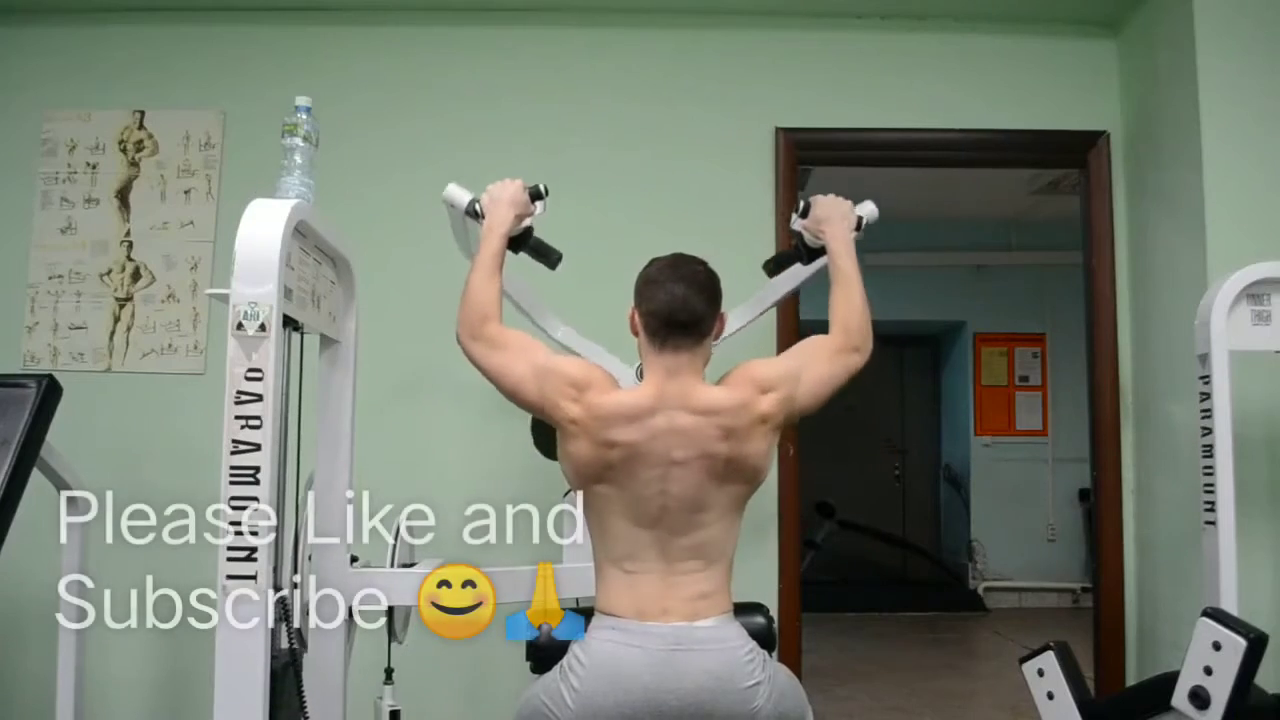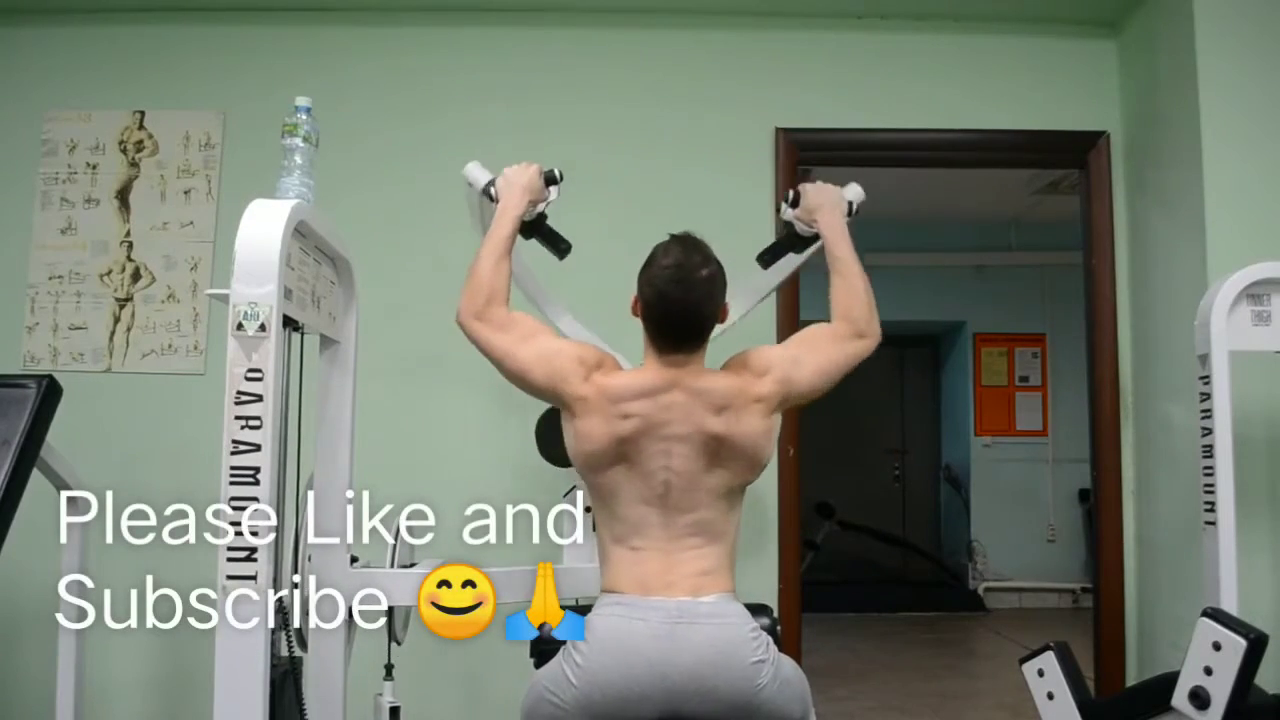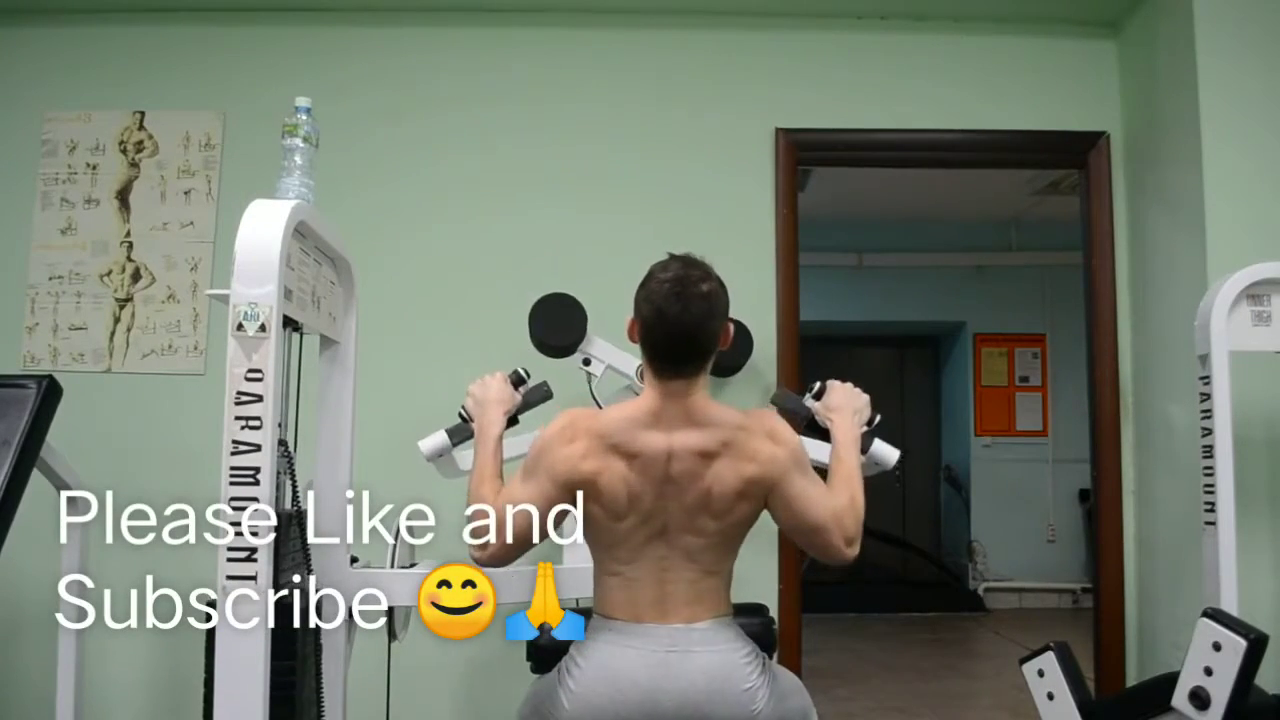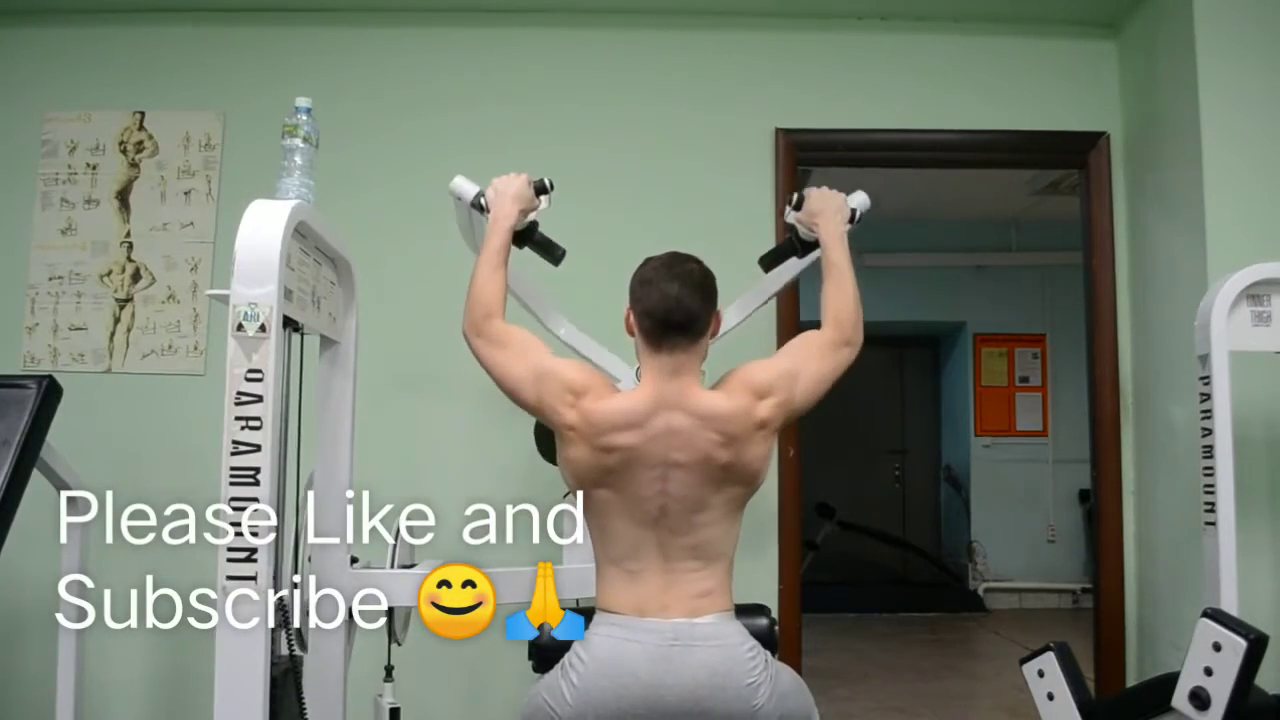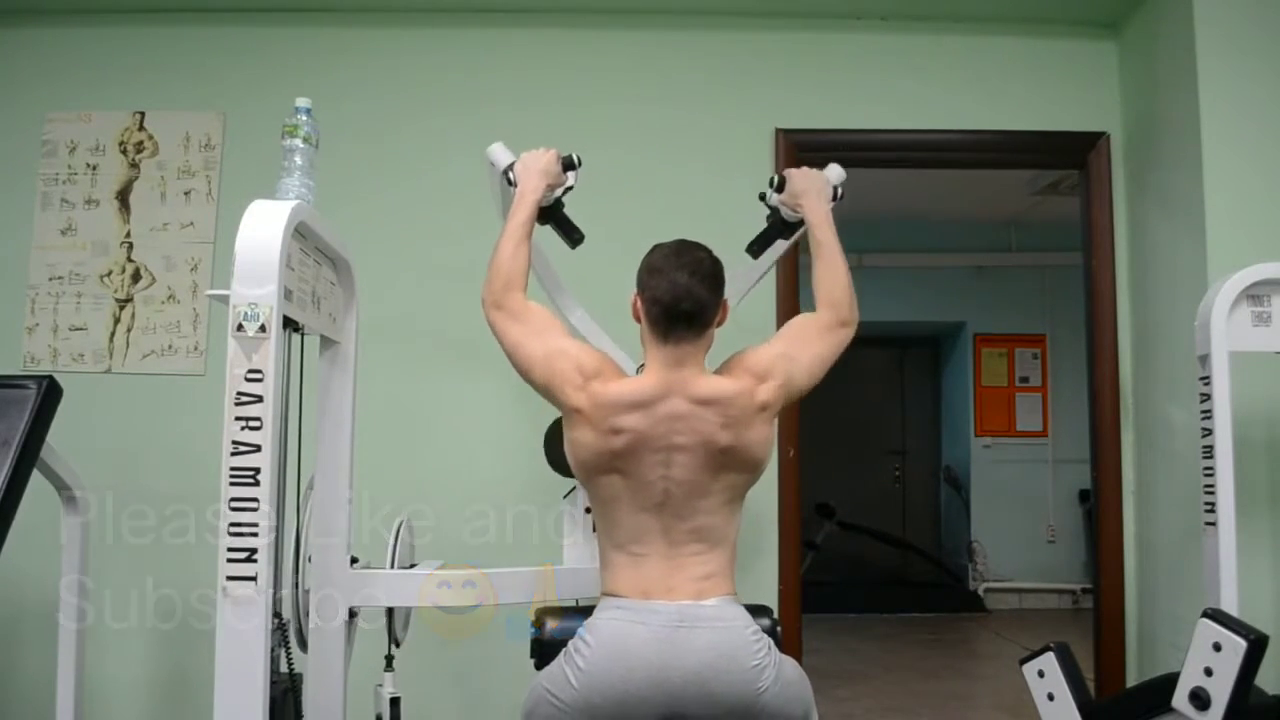
dt=1s
person 1, frame 1
left shoulder: (584, 408)
right shoulder: (753, 408)
left elbow: (478, 333)
right elbow: (852, 344)
left wrist: (498, 223)
right wrist: (839, 238)
left hip: (610, 667)
right hip: (722, 665)
person 1, frame 2
left shoulder: (587, 390)
right shoulder: (755, 392)
left elbow: (479, 316)
right elbow: (860, 332)
left wrist: (510, 207)
right wrist: (832, 225)
left hip: (614, 645)
right hip: (727, 643)
person 1, frame 3
left shoulder: (577, 440)
right shoulder: (763, 443)
left elbow: (488, 546)
right elbow: (842, 542)
left wrist: (489, 424)
right wrist: (846, 429)
left hip: (607, 676)
right hip: (722, 675)
person 1, frame 4
left shoulder: (583, 412)
right shoulder: (751, 411)
left elbow: (483, 328)
right elbow: (843, 337)
left wrist: (504, 217)
right wrist: (832, 230)
left hip: (610, 664)
right hip: (723, 662)
person 1, frame 5
left shoulder: (589, 395)
right shoulder: (754, 394)
left elbow: (502, 303)
right elbow: (840, 318)
left wrist: (529, 191)
right wrist: (817, 208)
left hip: (614, 649)
right hip: (727, 646)
